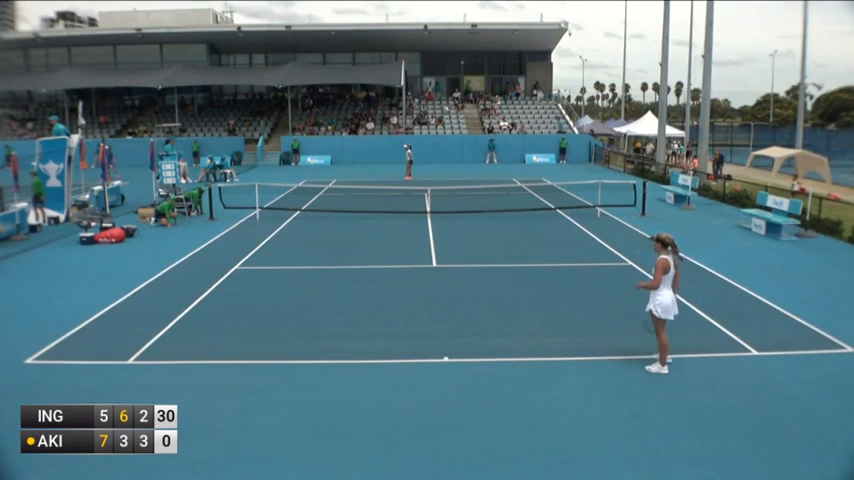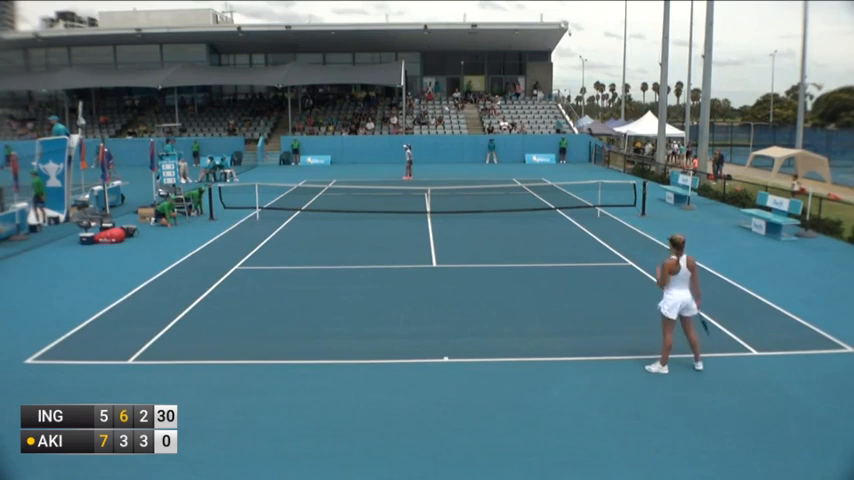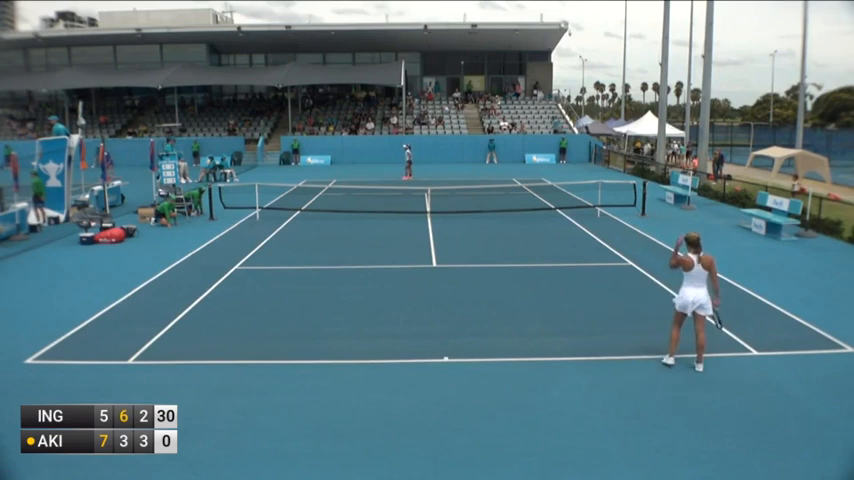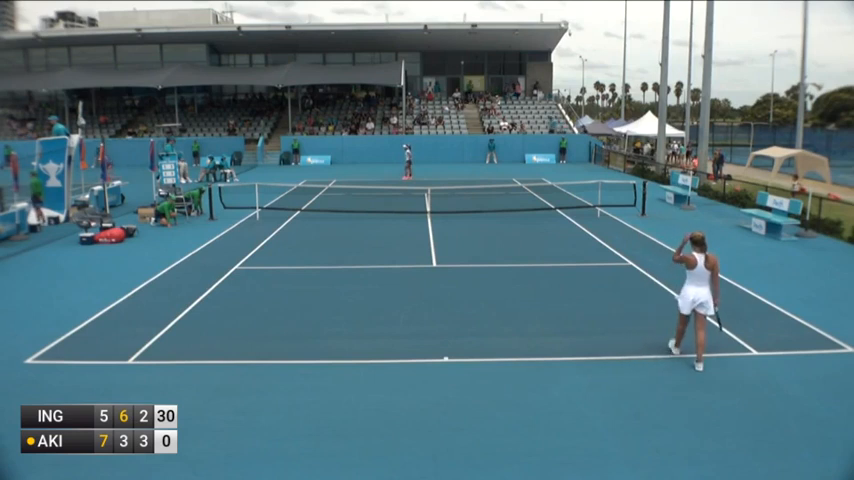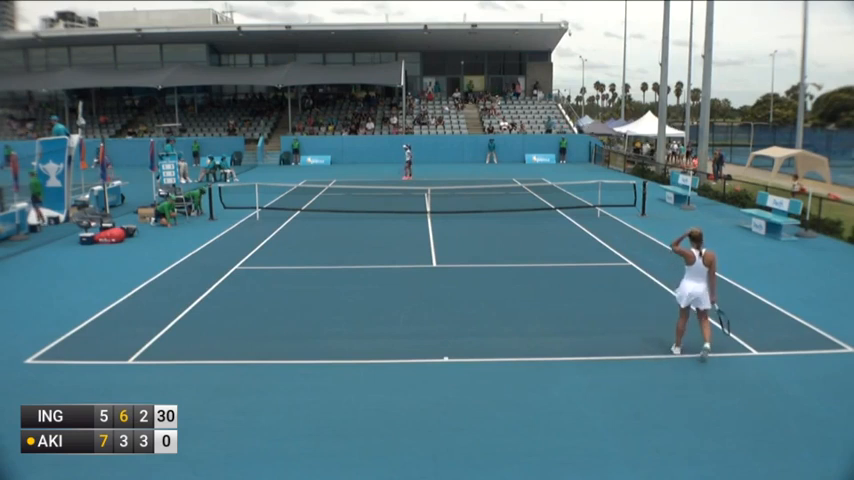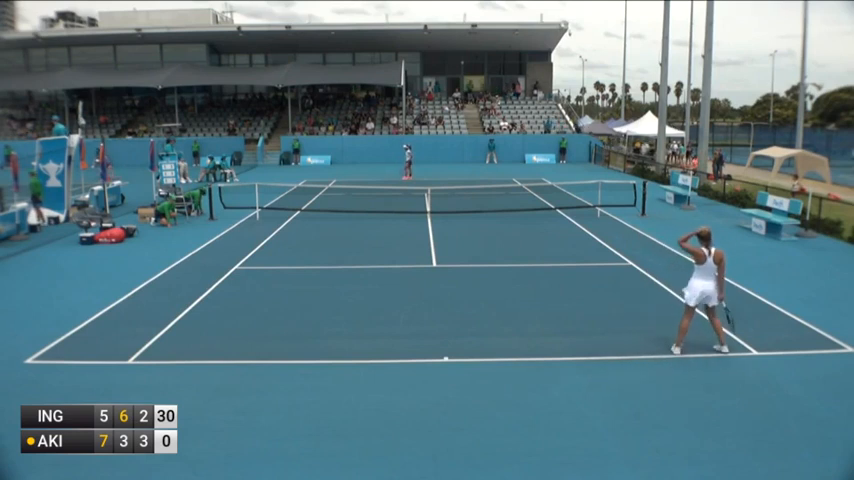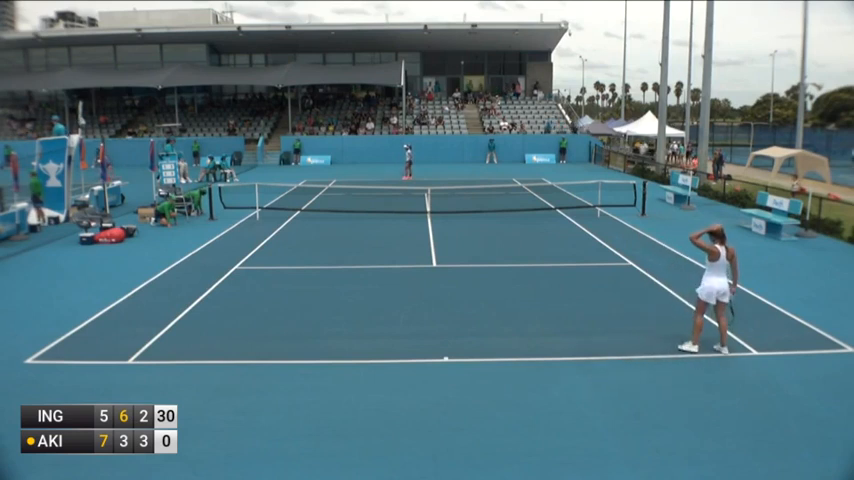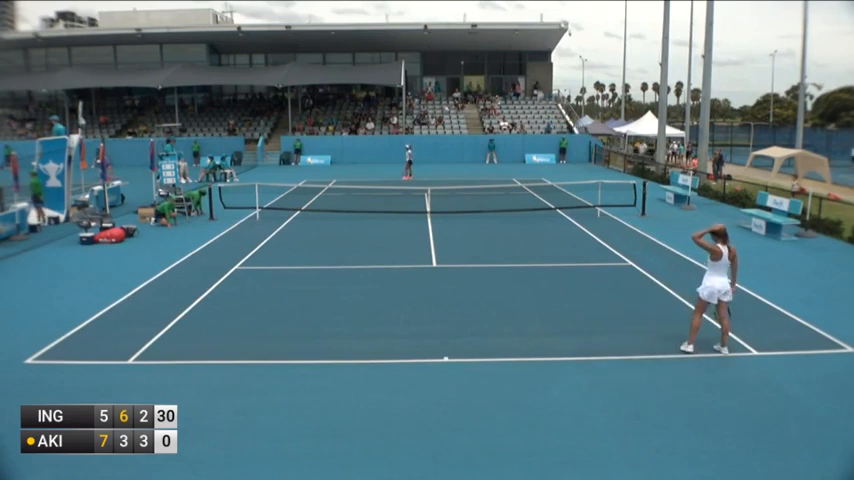
dt=0.3s
person 1, frame 1
left shoulder: (661, 261)
right shoulder: (672, 259)
left elbow: (655, 285)
right elbow: (676, 282)
left wrist: (642, 285)
left hip: (660, 300)
right hip: (668, 298)
left knee: (661, 332)
right knee: (659, 330)
left ankle: (662, 365)
right ankle: (665, 356)
person 1, frame 2
left shoulder: (668, 263)
right shoulder: (691, 261)
left elbow: (661, 284)
right elbow: (696, 284)
left wrist: (658, 272)
right wrist: (697, 299)
left hip: (672, 299)
right hip: (686, 298)
left knee: (667, 333)
right knee: (690, 331)
left ankle: (662, 365)
right ankle: (698, 362)
person 1, frame 3
left shoulder: (684, 259)
right shoulder: (709, 259)
left elbow: (672, 264)
right elbow: (715, 281)
left wrist: (676, 247)
right wrist: (717, 297)
left hip: (686, 296)
right hip: (702, 296)
left knee: (676, 326)
right knee: (700, 331)
left ankle: (670, 357)
right ankle: (699, 363)
person 1, frame 4
left shoulder: (688, 258)
right shoulder: (713, 259)
left elbow: (675, 258)
right elbow: (715, 281)
left wrist: (683, 243)
right wrist: (716, 297)
left hip: (689, 294)
right hip: (704, 295)
left knee: (682, 324)
right knee: (700, 330)
left ankle: (676, 346)
right ankle: (699, 362)
person 1, frame 5
left shoulder: (687, 254)
right shoulder: (711, 256)
left elbow: (673, 246)
right elbow: (712, 278)
left wrist: (683, 236)
right wrist: (713, 294)
left hip: (687, 288)
right hip: (701, 290)
left knee: (682, 319)
right knee: (704, 320)
left ankle: (677, 347)
right ankle: (707, 344)
person 1, frame 6
left shoulder: (698, 253)
right shoulder: (720, 254)
left elbow: (680, 242)
right elbow: (721, 276)
left wrist: (694, 233)
right wrist: (721, 292)
left hip: (695, 288)
right hip: (710, 288)
left knee: (686, 317)
right knee: (713, 317)
left ankle: (677, 346)
right ankle: (723, 345)
person 1, frame 7
left shoulder: (712, 249)
right shoulder: (731, 251)
left elbow: (692, 238)
right elbow: (735, 270)
left wrist: (707, 230)
right wrist: (734, 285)
left hip: (709, 284)
right hip: (723, 285)
left knee: (699, 314)
right knee: (721, 316)
left ankle: (694, 344)
right ankle: (723, 346)
person 1, frame 8
left shoulder: (714, 249)
right shoulder: (732, 251)
left elbow: (695, 237)
right elbow: (734, 271)
left wrist: (710, 229)
right wrist: (733, 285)
left hip: (710, 285)
right hip: (724, 285)
left knee: (697, 314)
right knee: (723, 316)
left ankle: (690, 344)
right ankle: (723, 346)
